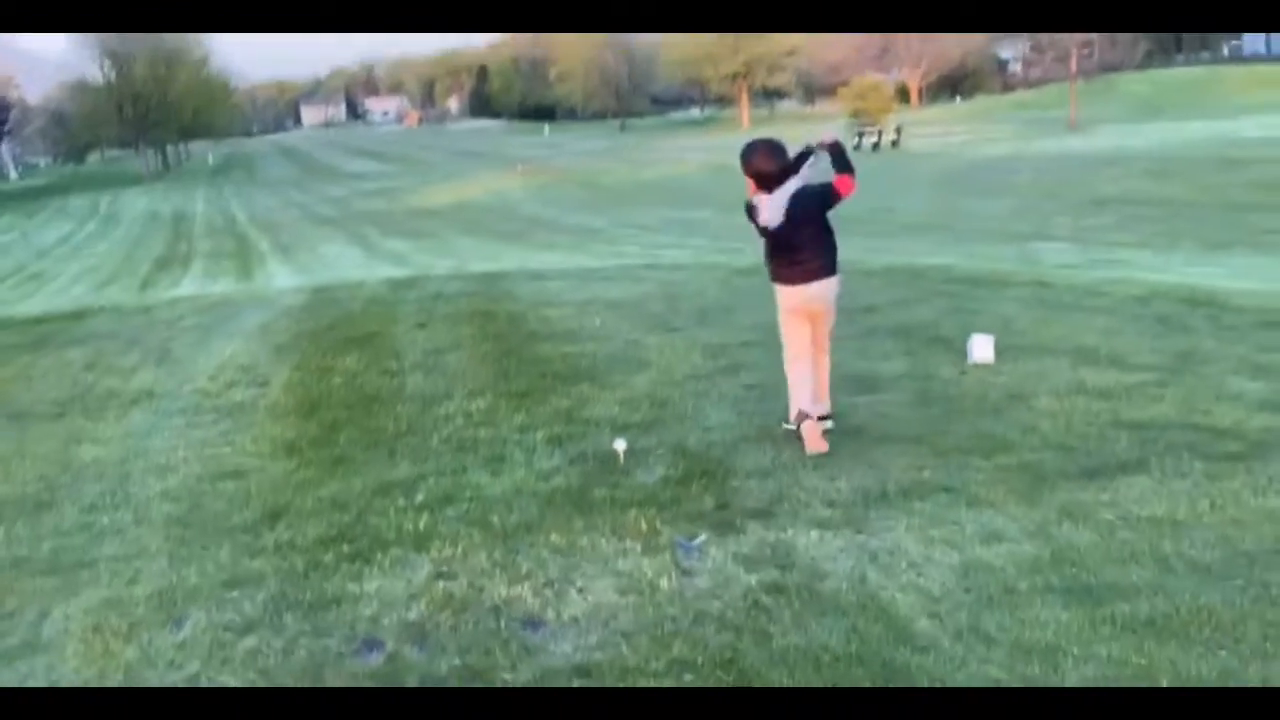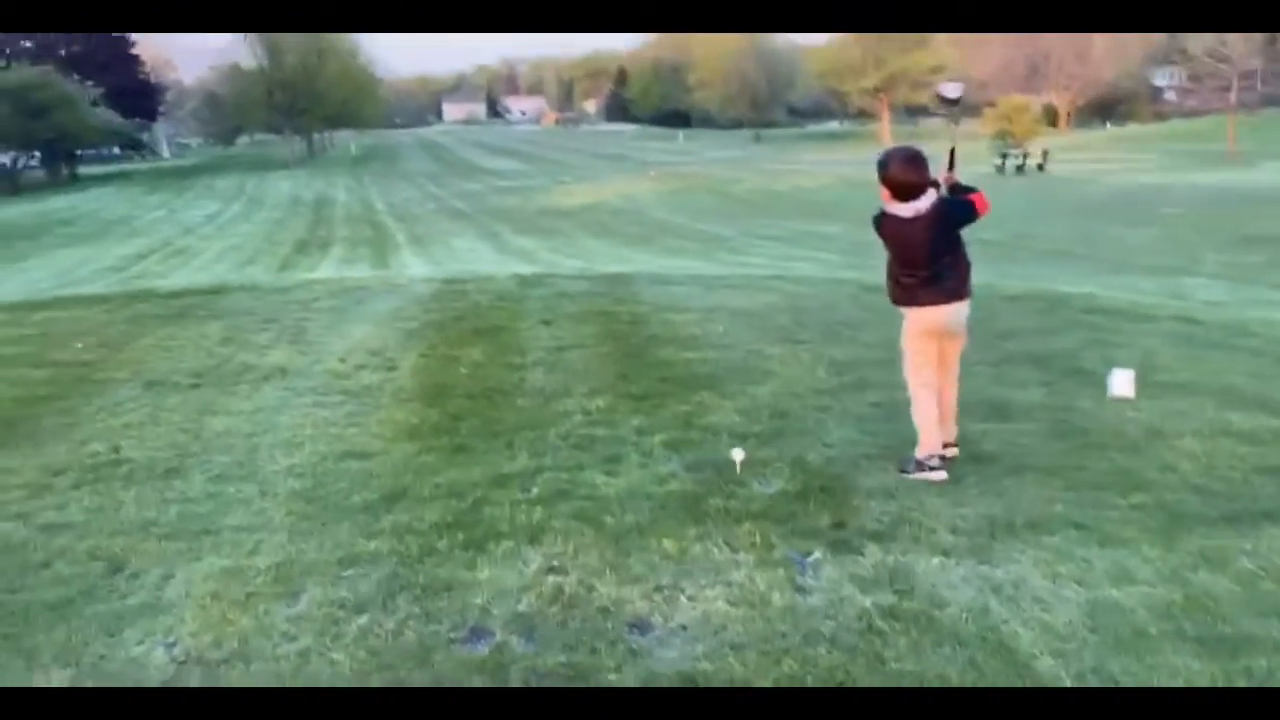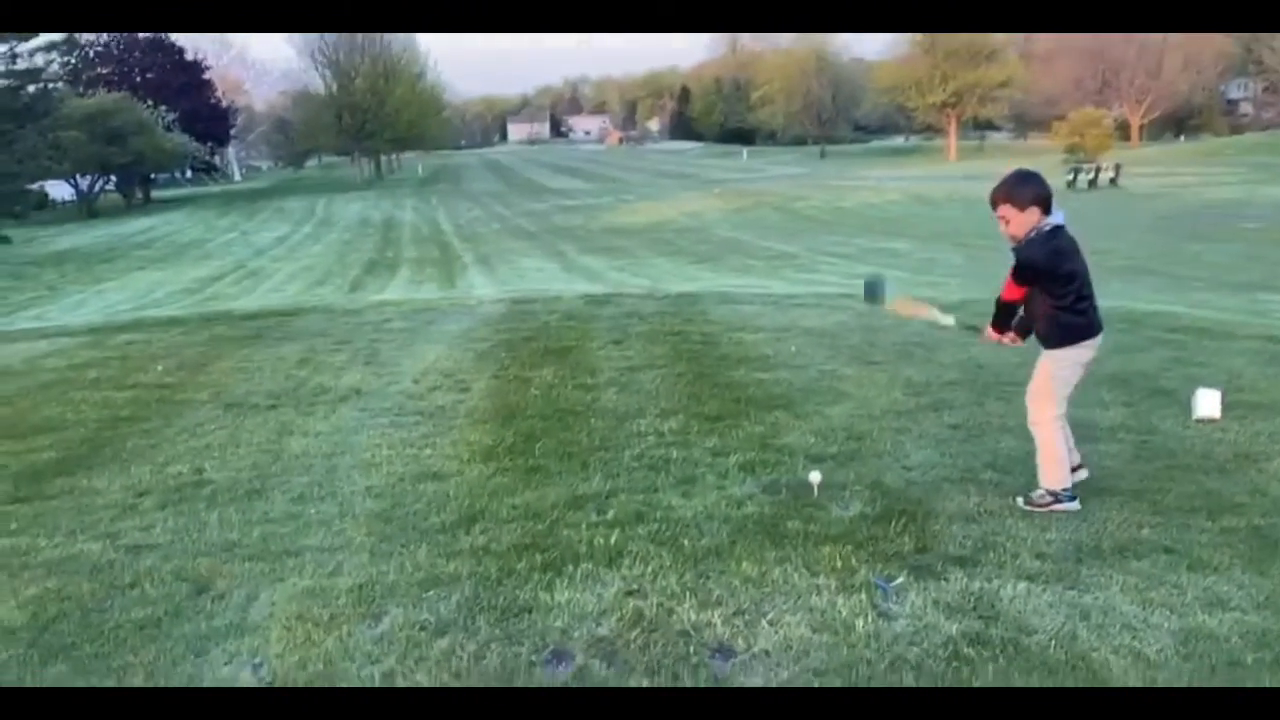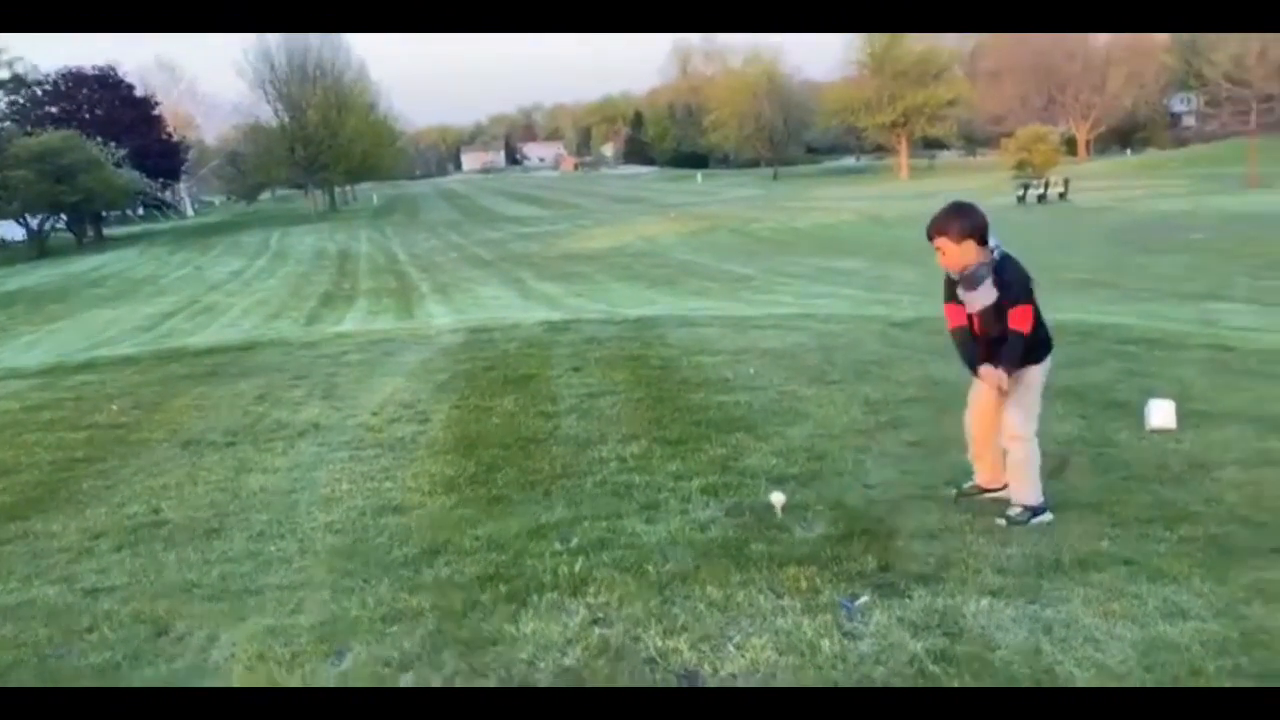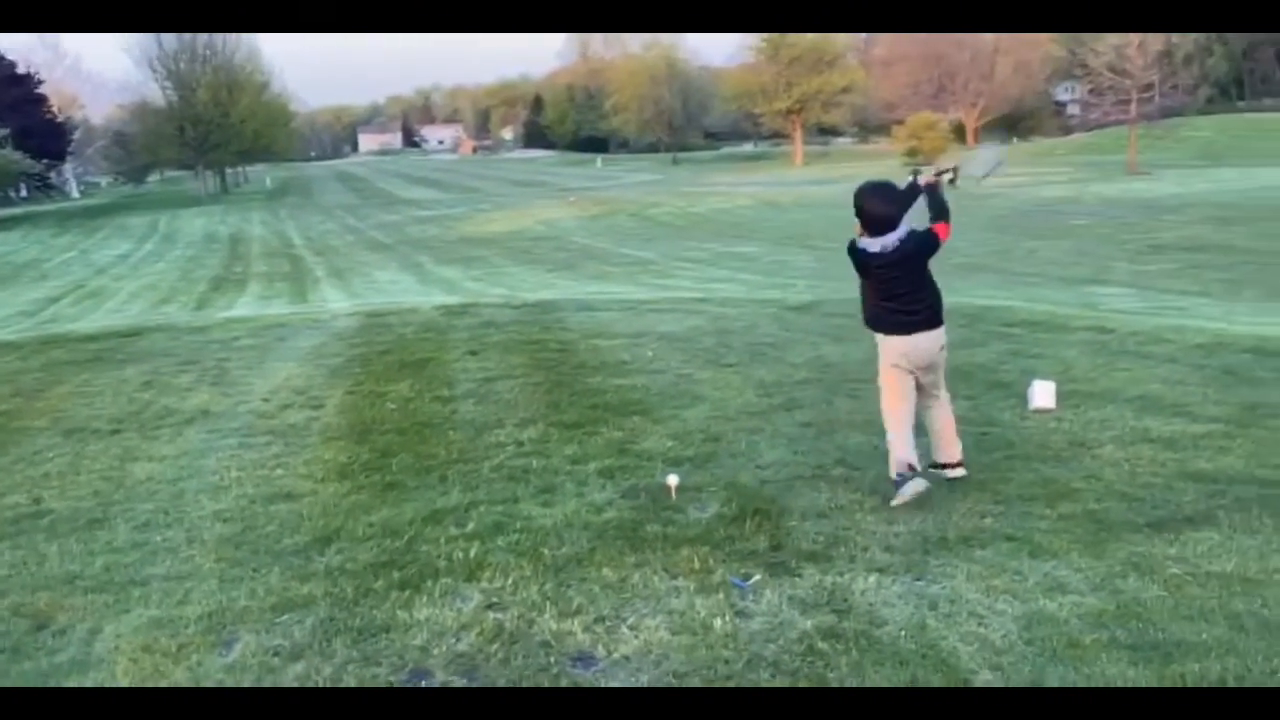
dt=1s
person 1, frame 1
left shoulder: (754, 210)
right shoulder: (811, 198)
left elbow: (782, 182)
right elbow: (847, 180)
left wrist: (809, 151)
right wrist: (833, 147)
left hip: (790, 291)
right hip: (825, 284)
left knee: (796, 357)
right knee: (819, 350)
left ankle: (804, 415)
right ankle: (820, 411)
person 1, frame 2
left shoulder: (883, 223)
right shoulder: (946, 211)
right elbow: (980, 202)
left wrist: (937, 190)
right wrist: (952, 186)
left hip: (919, 314)
right hip: (956, 306)
left knee: (922, 385)
right knee: (947, 376)
left ankle: (929, 457)
right ankle: (945, 438)
person 1, frame 3
left shoulder: (1034, 253)
right shoulder: (1055, 240)
left elbow: (1011, 296)
left wrist: (998, 327)
right wrist: (1018, 329)
left hip: (1068, 342)
right hip: (1078, 335)
left knee: (1043, 412)
right knee: (1043, 402)
left ankle: (1059, 490)
right ankle: (1069, 463)
person 1, frame 4
left shoulder: (1011, 275)
right shoulder: (954, 281)
left elbow: (1022, 329)
right elbow: (958, 329)
left wrist: (1006, 367)
right wrist: (980, 366)
left hip: (1028, 362)
right hip: (988, 363)
left knee: (1016, 430)
right knee: (977, 422)
left ankle: (1031, 503)
right ankle: (991, 481)
person 1, frame 5
left shoulder: (857, 251)
right shoulder: (916, 244)
left elbow: (875, 221)
right elbow: (941, 223)
left wrist: (915, 186)
right wrist: (931, 188)
left hip: (893, 342)
right hip: (932, 336)
left knee: (896, 410)
right knee: (936, 397)
left ankle: (906, 471)
right ankle: (950, 460)
